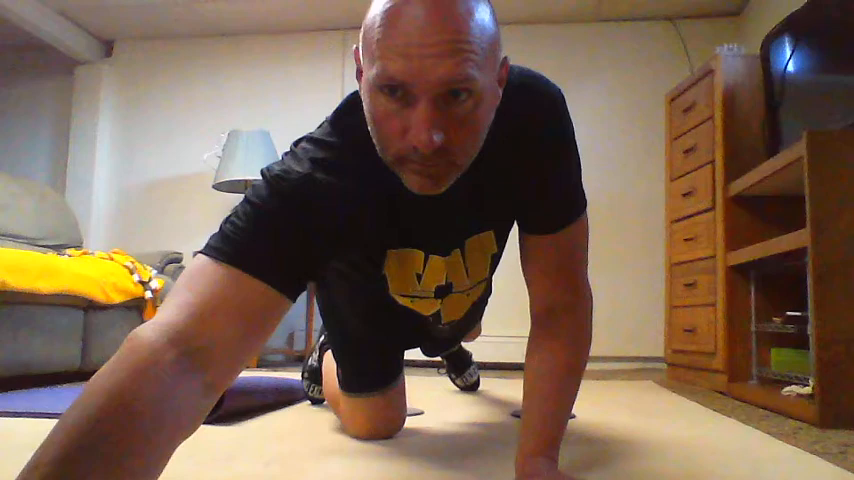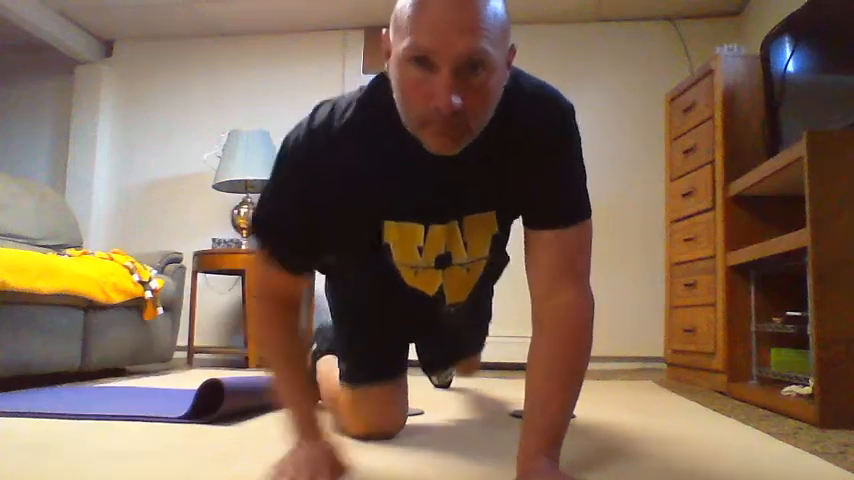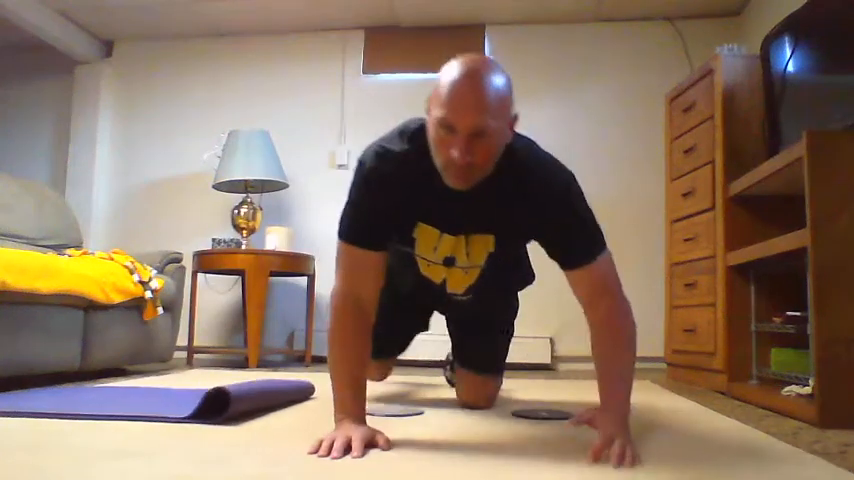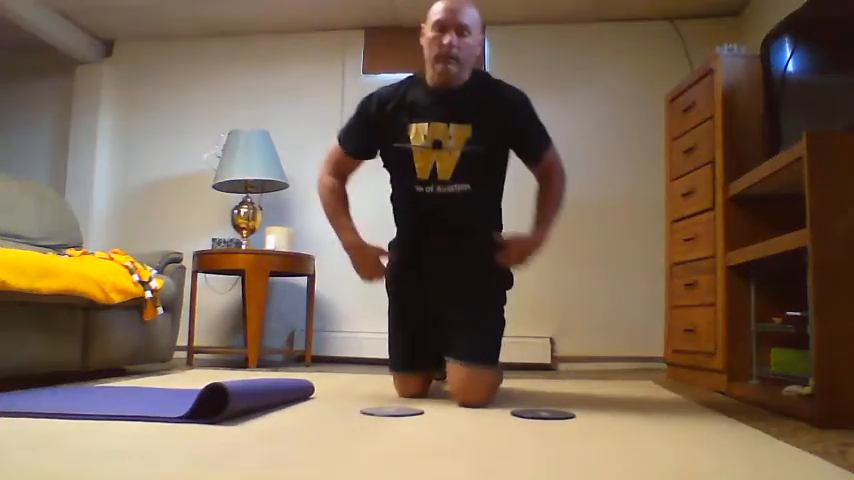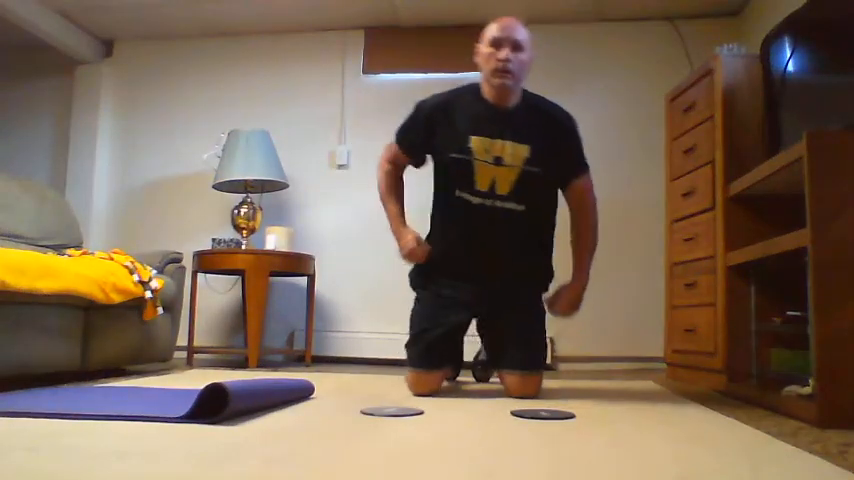
dt=0.7s
person 1, frame 1
left shoulder: (537, 117)
right shoulder: (314, 178)
left elbow: (560, 304)
right elbow: (183, 353)
left hip: (459, 295)
right hip: (365, 296)
left knee: (456, 333)
left ankle: (448, 348)
right ankle: (327, 361)
person 1, frame 2
left shoulder: (544, 123)
right shoulder: (324, 144)
left elbow: (563, 297)
right elbow: (275, 290)
right wrist: (308, 435)
left hip: (466, 287)
right hip: (369, 286)
left knee: (459, 361)
left ankle: (439, 355)
right ankle: (328, 356)
person 1, frame 3
left shoulder: (547, 183)
right shoulder: (384, 165)
left elbow: (605, 299)
right elbow: (352, 294)
left wrist: (614, 414)
right wrist: (348, 418)
left hip: (489, 288)
right hip: (407, 273)
left knee: (476, 397)
right knee: (375, 368)
left ankle: (464, 360)
person 1, frame 4
left shoulder: (506, 103)
right shoulder: (383, 104)
left elbow: (551, 173)
right elbow: (331, 175)
left wrist: (537, 236)
right wrist: (353, 244)
left hip: (477, 268)
right hip: (410, 267)
left knee: (472, 394)
right knee: (410, 390)
left ankle: (464, 356)
right ankle: (439, 350)
person 1, frame 5
left shoulder: (556, 125)
right shoulder: (440, 111)
left elbow: (582, 206)
right elbow: (390, 164)
left wrist: (578, 281)
right wrist: (400, 228)
left hip: (518, 278)
right hip: (445, 272)
left knee: (524, 388)
right knee: (423, 385)
left ankle: (492, 353)
right ankle: (452, 357)
